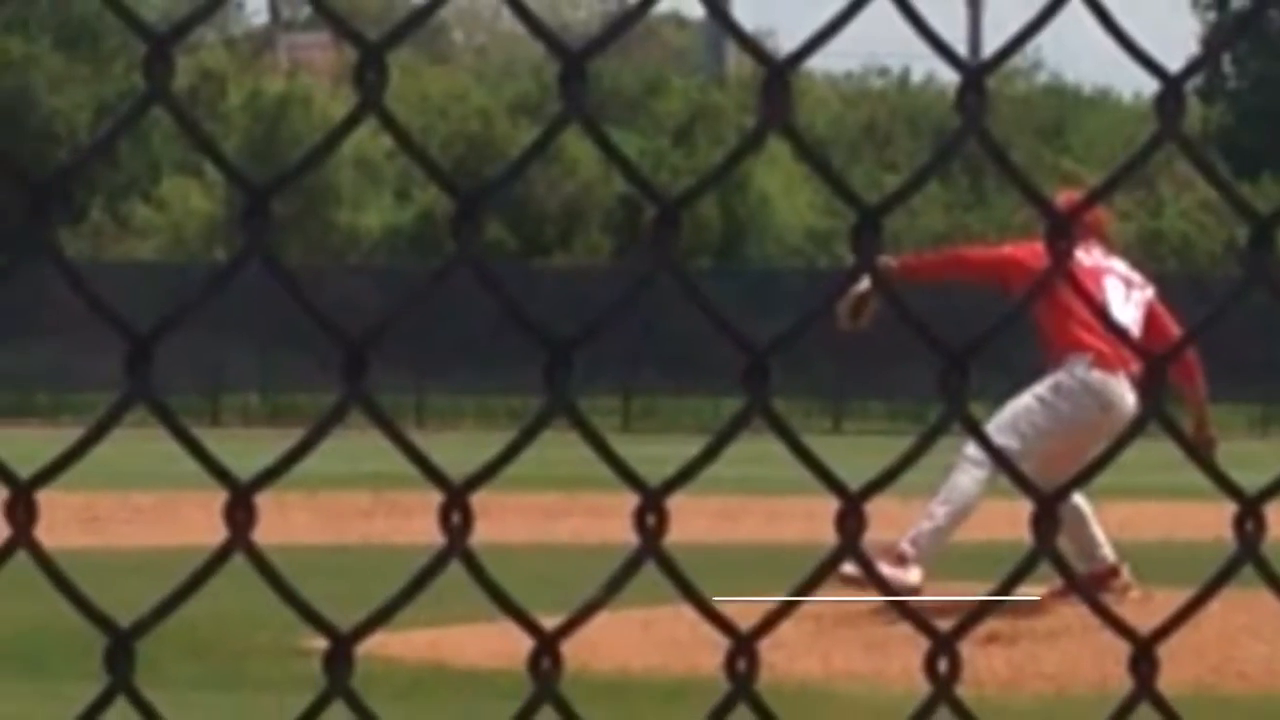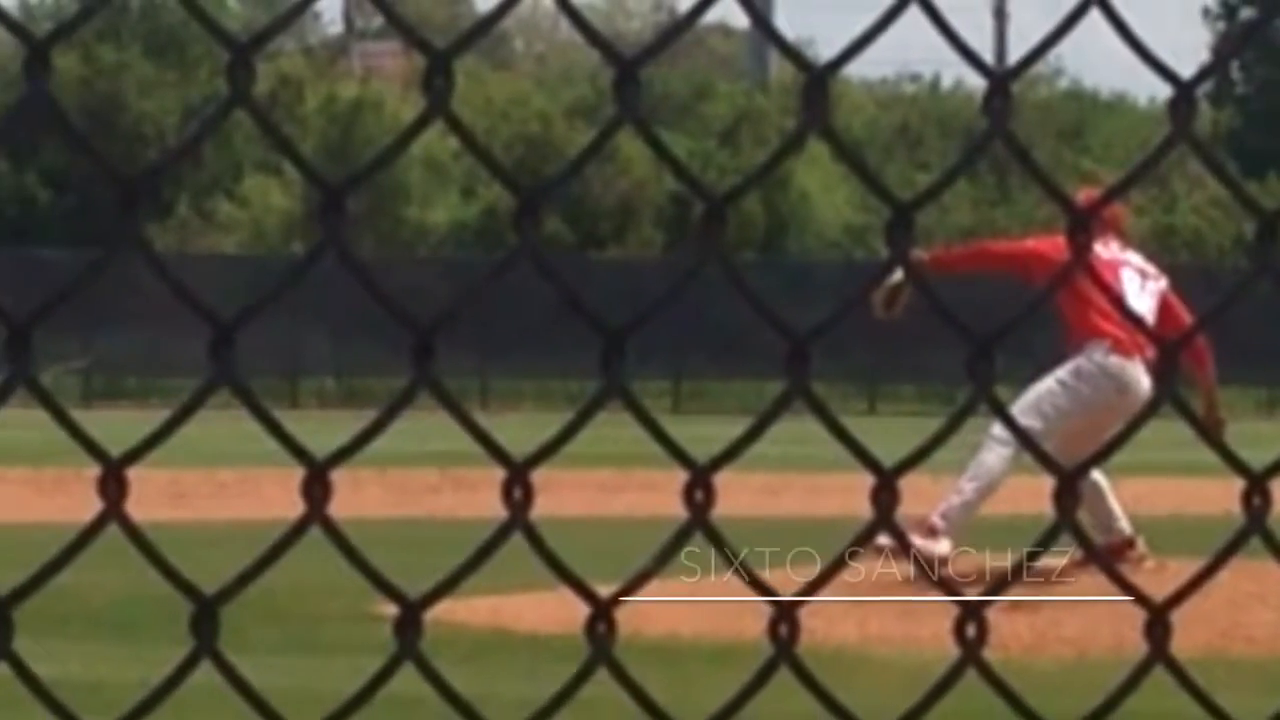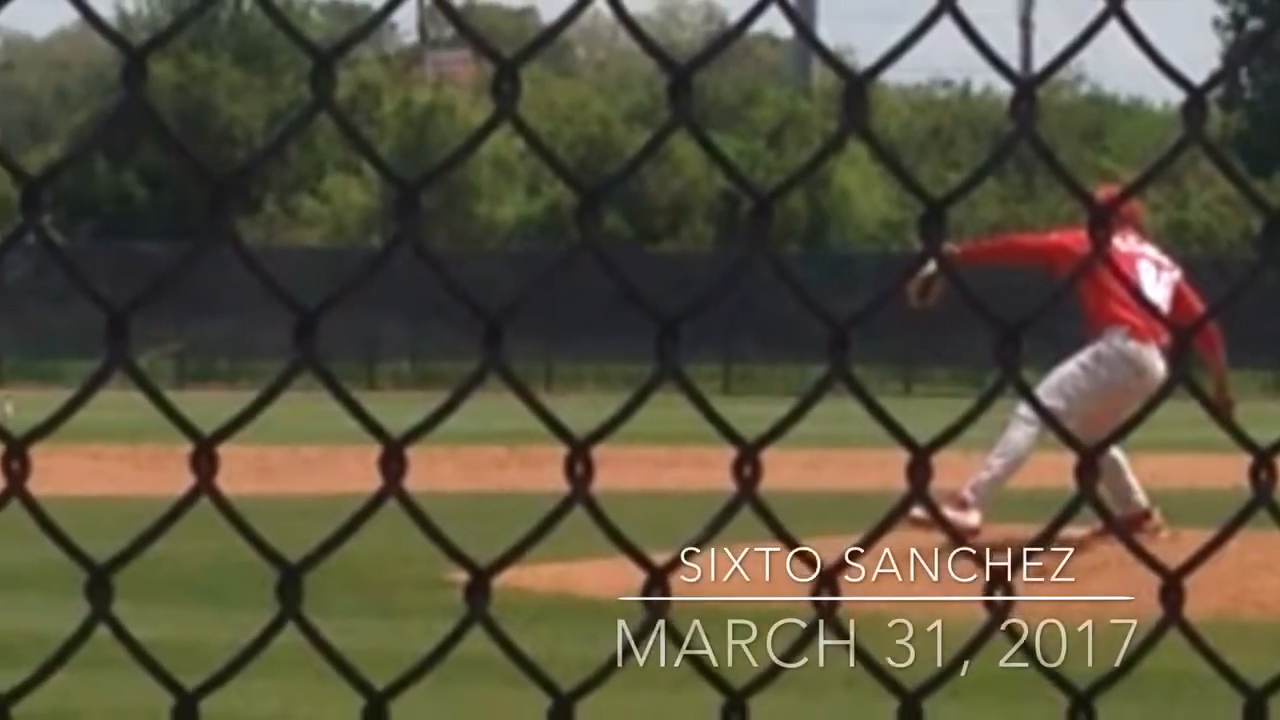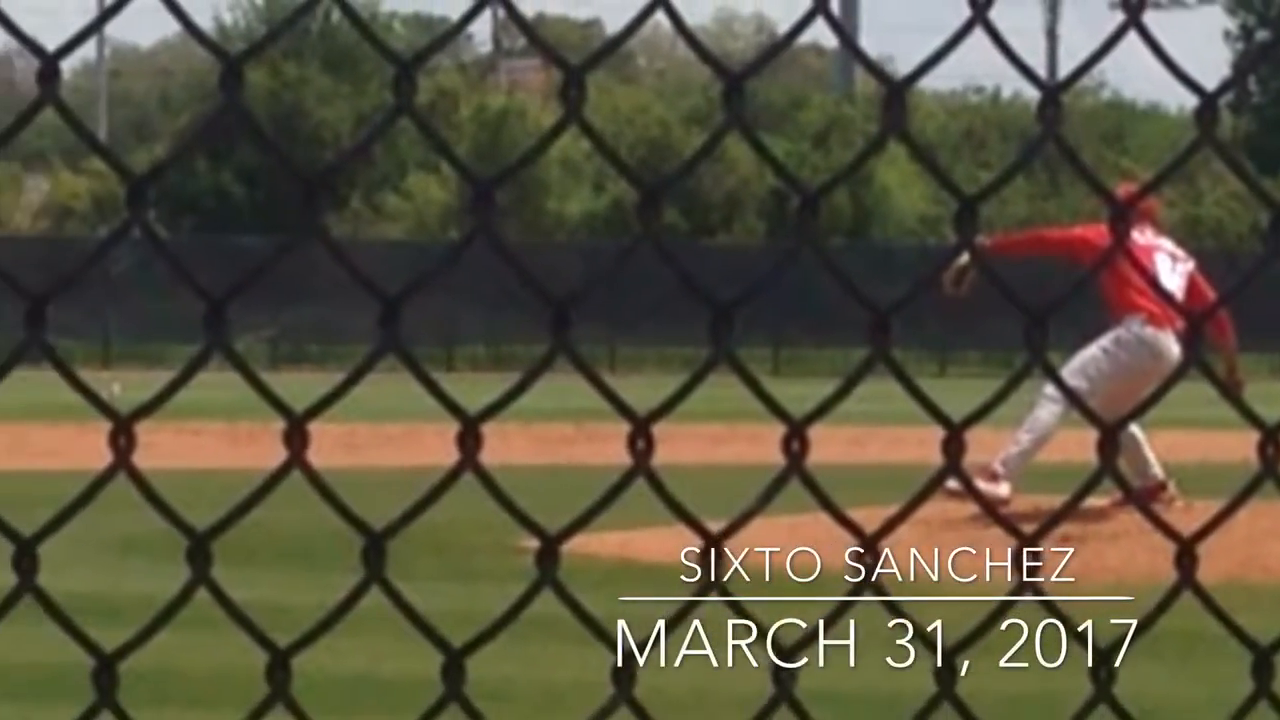
dt=0.7s
person 1, frame 1
left shoulder: (1053, 257)
right shoulder: (1135, 280)
left elbow: (972, 260)
right elbow: (1180, 350)
right wrist: (1201, 420)
left hip: (1084, 379)
right hip: (1123, 399)
left knee: (981, 453)
right knee: (1048, 477)
right ankle: (1103, 568)
person 1, frame 2
left shoulder: (1073, 251)
right shoulder: (1150, 273)
left elbow: (998, 254)
right elbow: (1191, 336)
left wrist: (928, 262)
right wrist: (1210, 401)
left hip: (1103, 363)
right hip: (1139, 382)
left knee: (1008, 433)
right knee: (1069, 455)
left ankle: (936, 532)
right ankle: (1120, 540)
person 1, frame 3
left shoulder: (1093, 244)
right shoulder: (1164, 264)
left elbow: (1024, 246)
right elbow: (1203, 324)
left wrist: (958, 254)
right wrist: (1221, 384)
left hip: (1120, 349)
right hip: (1153, 365)
left knee: (1032, 413)
right knee: (1089, 433)
left ankle: (967, 505)
right ankle: (1137, 512)
person 1, frame 4
left shoulder: (1113, 238)
right shoulder: (1179, 256)
left elbow: (1049, 240)
right elbow: (1214, 311)
left wrist: (988, 247)
right wrist: (1231, 366)
left hip: (1138, 334)
right hip: (1169, 350)
left knee: (1058, 392)
right knee: (1109, 411)
left ankle: (998, 476)
right ankle: (1154, 483)
